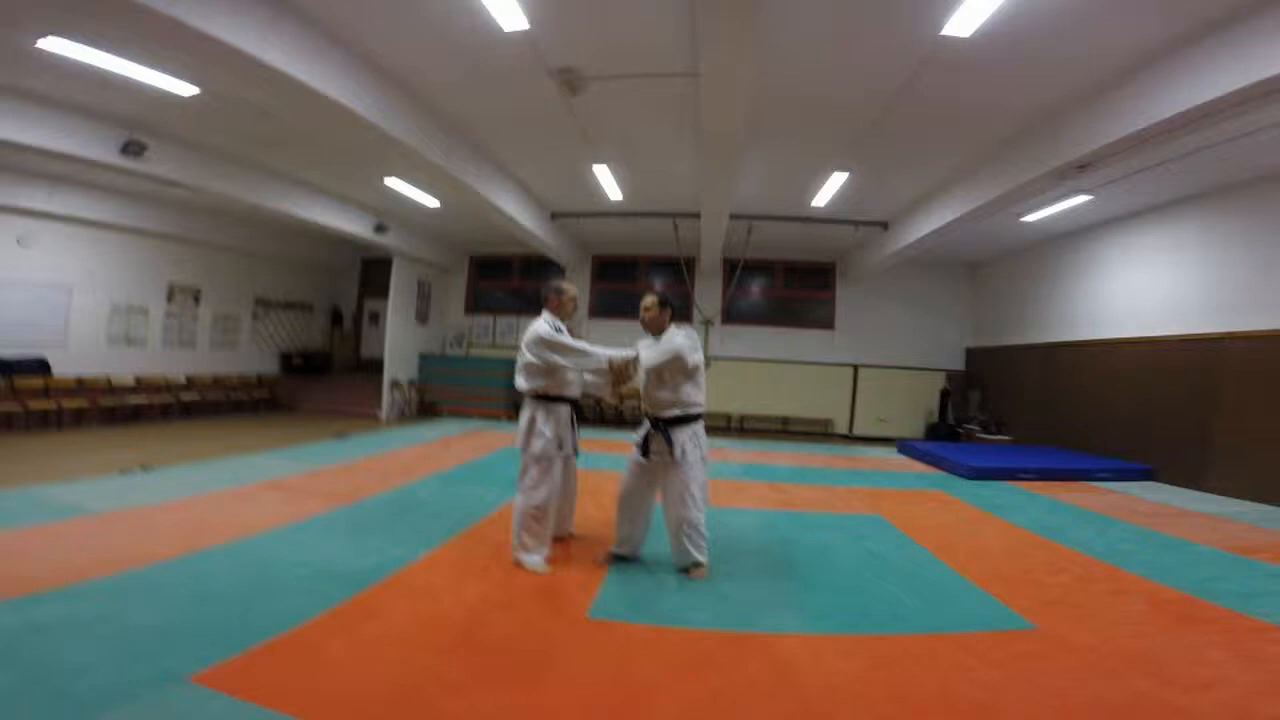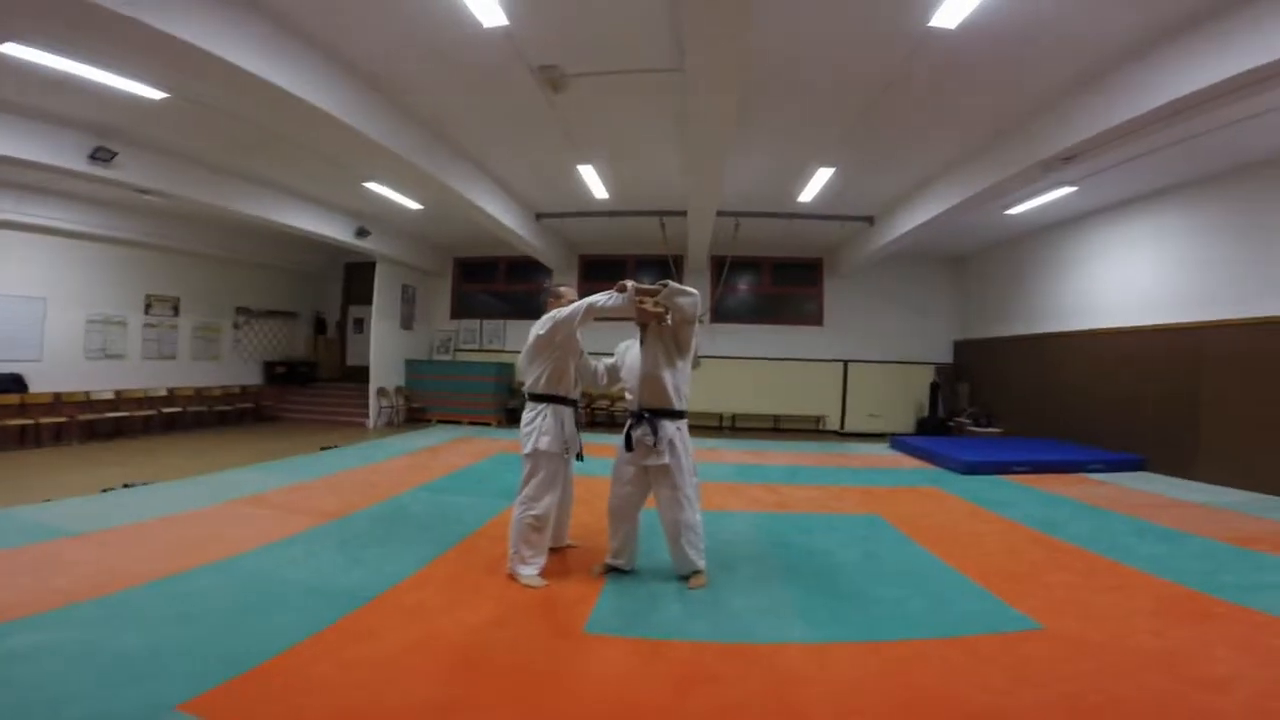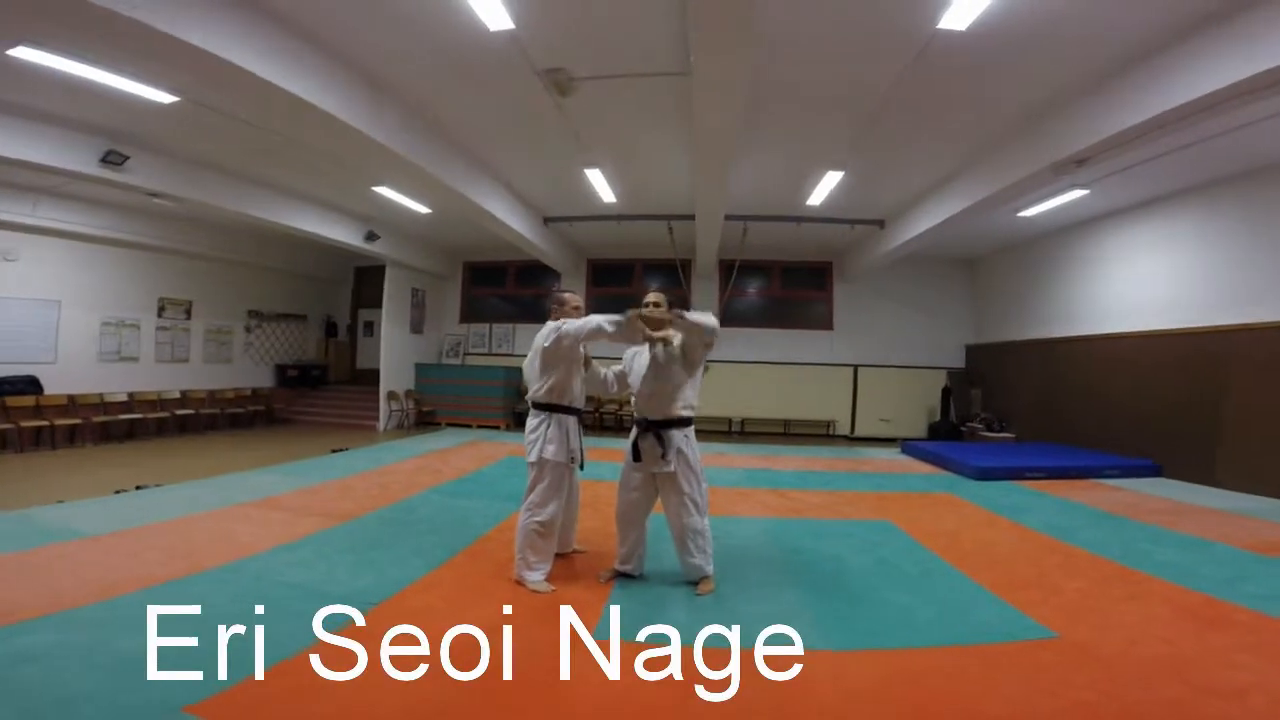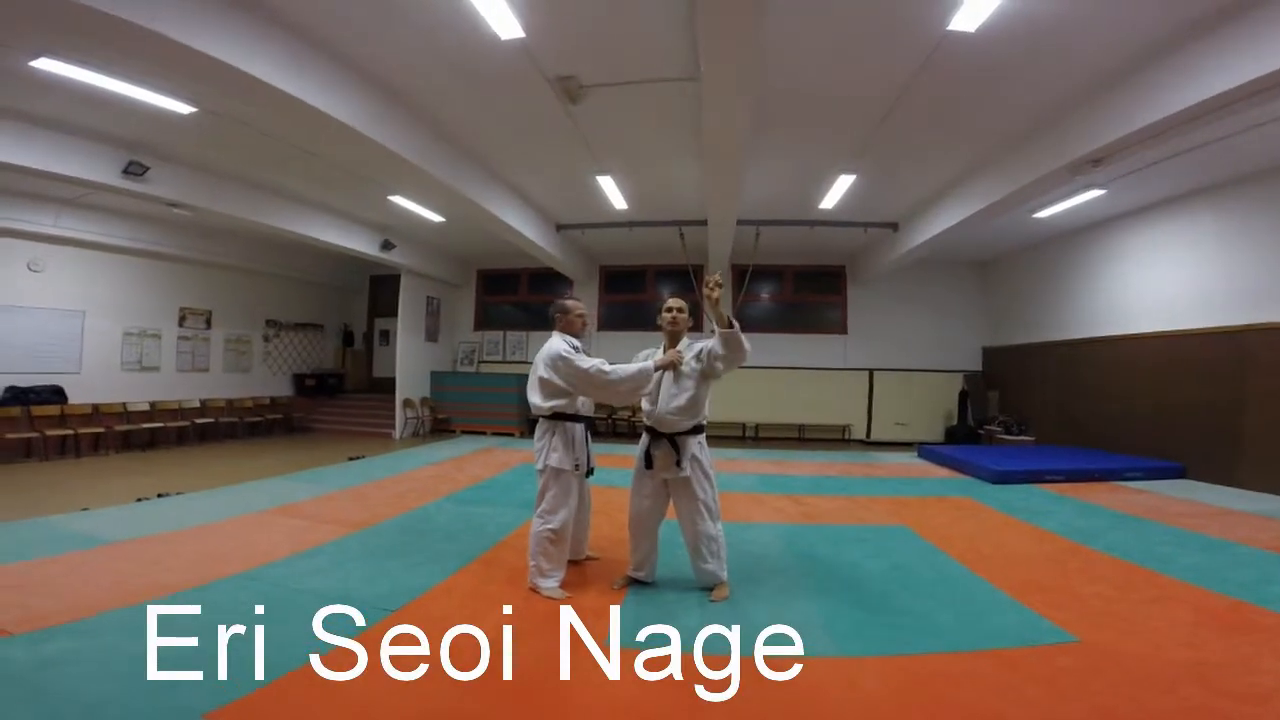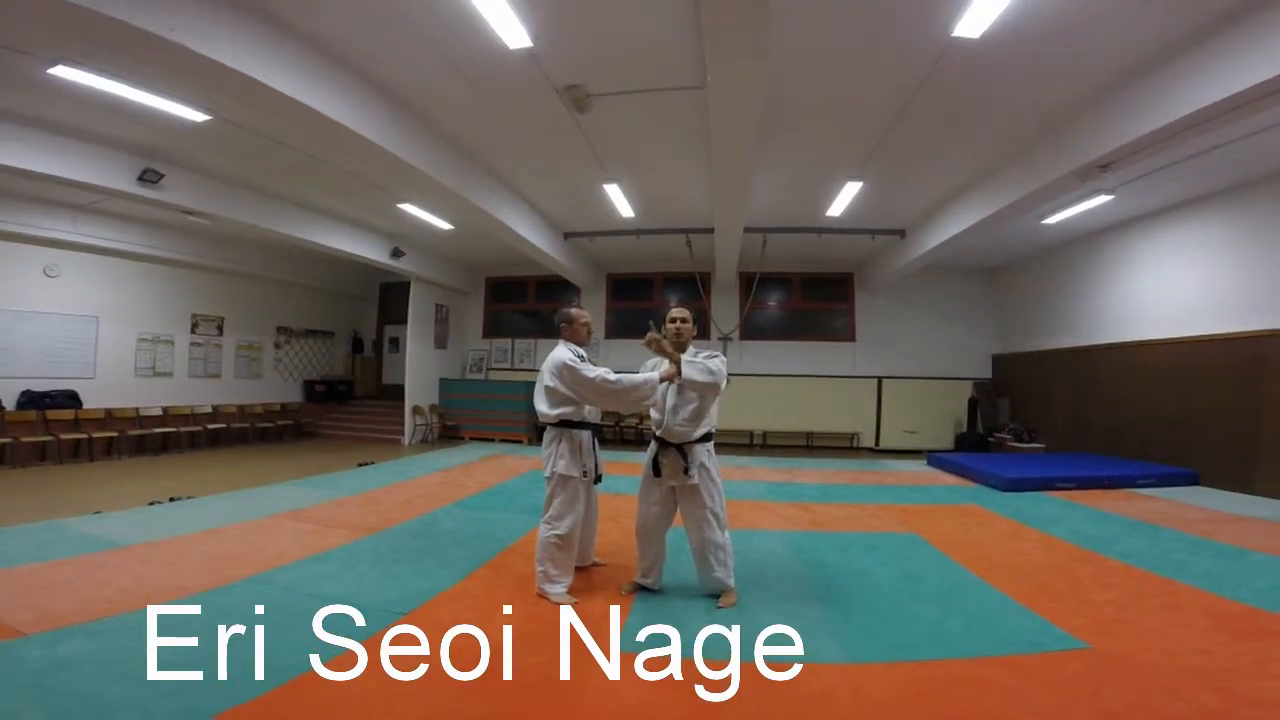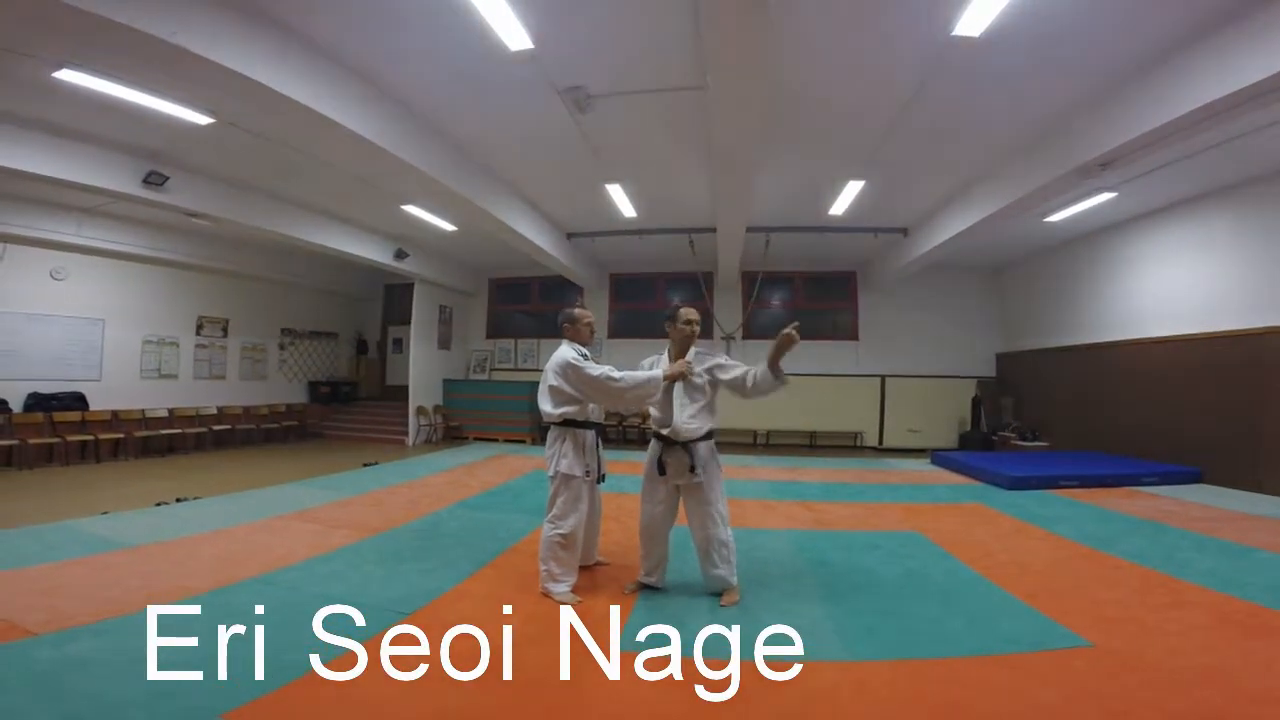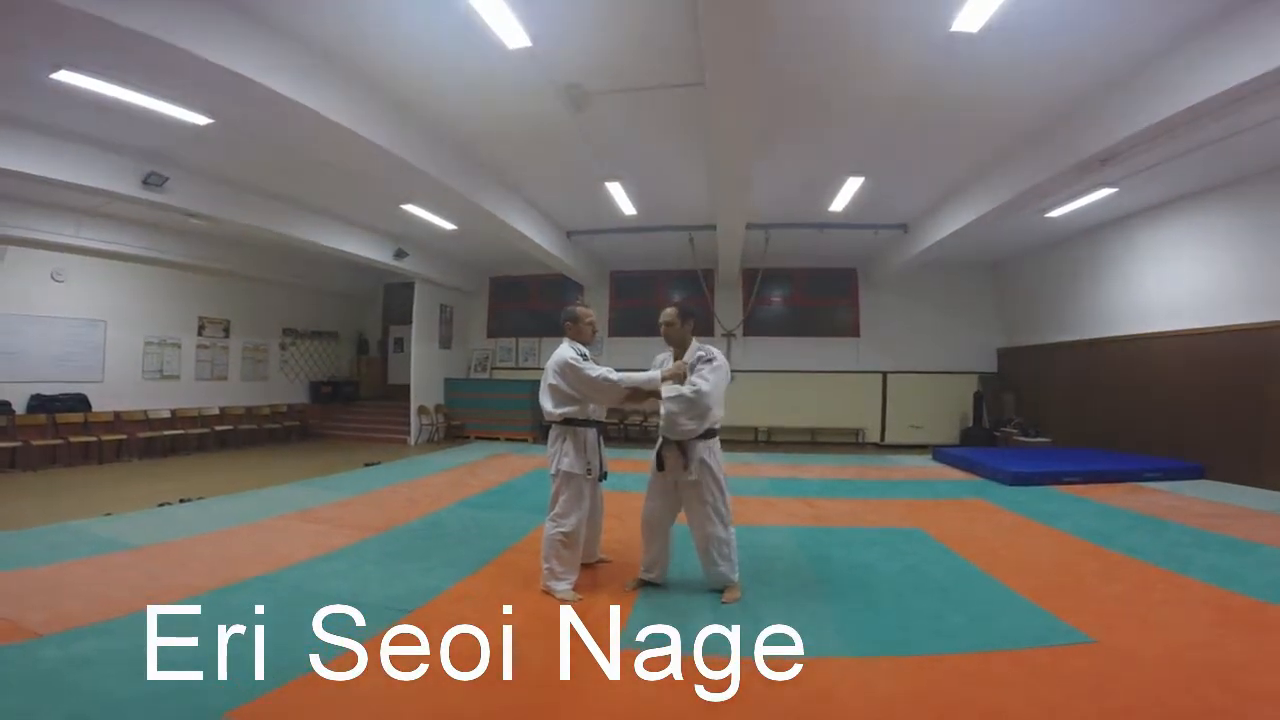
dt=0.7s
person 1, frame 1
left shoulder: (684, 337)
right shoulder: (648, 345)
left elbow: (674, 352)
left wrist: (633, 358)
left hip: (683, 436)
right hip: (653, 433)
left knee: (684, 503)
right knee: (632, 494)
left ankle: (695, 559)
right ankle: (625, 548)
person 1, frame 2
left shoulder: (675, 336)
right shoulder: (626, 349)
left elbow: (689, 300)
right elbow: (601, 375)
left wrist: (641, 288)
left hip: (668, 433)
right hip: (635, 432)
left knee: (679, 505)
right knee: (621, 503)
left ankle: (693, 567)
right ankle: (620, 559)
person 1, frame 3
left shoulder: (685, 343)
right shoulder: (634, 353)
left elbow: (709, 328)
right elbow: (612, 382)
left wrist: (668, 323)
left hip: (675, 440)
right hip: (642, 439)
left knee: (687, 511)
right knee: (629, 508)
left ankle: (702, 572)
right ankle: (627, 564)
person 1, frame 4
left shoulder: (702, 353)
right shoulder: (645, 358)
left elbow: (735, 353)
left wrist: (715, 309)
left hip: (688, 448)
right hip: (652, 446)
left knee: (701, 518)
right knee: (642, 516)
left ankle: (716, 577)
right ankle: (640, 571)
person 1, frame 5
left shoulder: (707, 362)
right shoulder: (652, 366)
left elbow: (713, 379)
left wrist: (671, 355)
left hip: (695, 455)
right hip: (660, 454)
left knee: (708, 526)
right knee: (649, 523)
left ankle: (724, 585)
right ankle: (647, 578)
person 1, frame 6
left shoulder: (712, 363)
right shoulder: (649, 365)
left elbow: (753, 383)
left wrist: (776, 354)
left hip: (699, 454)
right hip: (662, 452)
left knee: (711, 524)
right knee: (653, 521)
left ankle: (726, 582)
right ankle: (650, 576)
person 1, frame 7
left shoulder: (710, 358)
right shoulder: (662, 361)
left elbow: (699, 396)
right elbow: (652, 388)
left wrist: (653, 393)
left hip: (699, 451)
right hip: (669, 448)
left knee: (711, 521)
right knee: (655, 517)
left ankle: (728, 580)
right ankle: (652, 573)
person 2, frame 1
left shoulder: (558, 331)
right shoulder: (541, 332)
left elbow: (573, 372)
right elbow: (578, 354)
left wrist: (608, 378)
right wrist: (614, 360)
left hip: (560, 416)
right hip: (543, 417)
left knee: (564, 480)
right knee: (539, 486)
left ankle: (559, 529)
right ankle: (528, 552)
person 2, frame 2
left shoulder: (560, 335)
right shoulder: (548, 325)
left elbow: (585, 371)
right elbow: (588, 308)
right wrist: (628, 300)
left hip: (558, 418)
right hip: (545, 419)
left knee: (560, 488)
right knee: (538, 494)
left ankle: (554, 539)
right ankle: (523, 564)
person 2, frame 3
left shoulder: (564, 341)
right shoulder: (553, 334)
left elbow: (589, 378)
right elbow: (593, 326)
right wrist: (631, 326)
left hip: (564, 426)
right hip: (550, 427)
left knee: (566, 493)
right knee: (543, 501)
left ankle: (561, 544)
right ankle: (529, 570)
person 2, frame 4
left shoulder: (567, 348)
right shoulder: (558, 352)
left elbow: (589, 383)
right elbow: (604, 377)
right wrist: (656, 365)
left hip: (573, 434)
right hip: (559, 436)
left knee: (577, 500)
right knee: (555, 508)
left ankle: (574, 551)
right ankle: (543, 577)
person 2, frame 5
left shoulder: (574, 357)
right shoulder: (564, 360)
left elbow: (595, 392)
right elbow: (609, 385)
right wrist: (661, 376)
left hip: (580, 441)
right hip: (566, 444)
left knee: (585, 507)
right knee: (562, 515)
left ankle: (580, 557)
right ankle: (551, 583)
person 2, frame 6
left shoulder: (576, 357)
right shoulder: (568, 360)
left elbow: (601, 391)
right elbow: (614, 383)
right wrist: (665, 374)
left hip: (583, 440)
right hip: (570, 443)
left knee: (588, 506)
right knee: (566, 514)
left ankle: (584, 556)
right ankle: (555, 582)
person 2, frame 7
left shoulder: (578, 356)
right shoulder: (567, 359)
left elbow: (599, 390)
right elbow: (611, 383)
right wrist: (663, 375)
left hip: (585, 438)
right hip: (571, 441)
left knee: (590, 504)
right knee: (567, 513)
left ankle: (587, 554)
right ankle: (556, 580)
